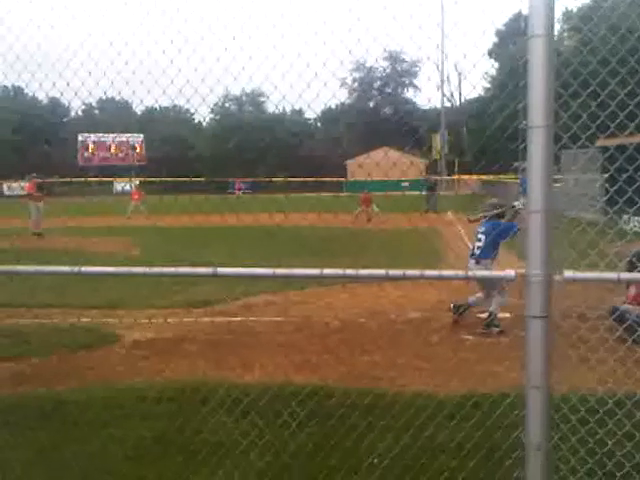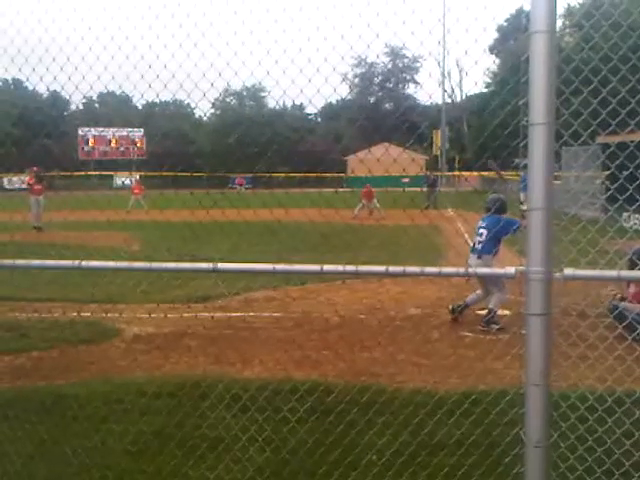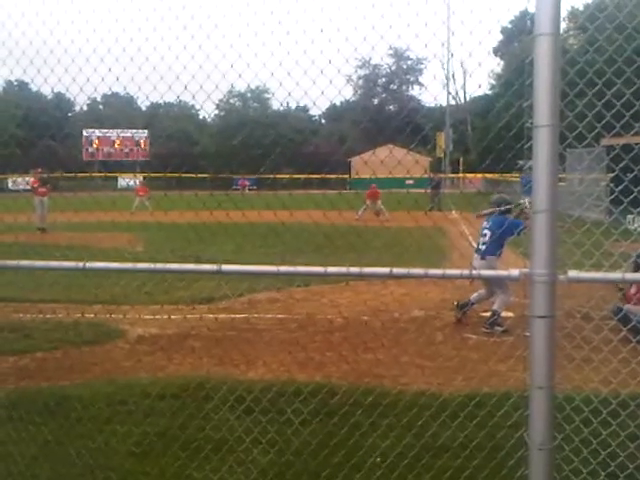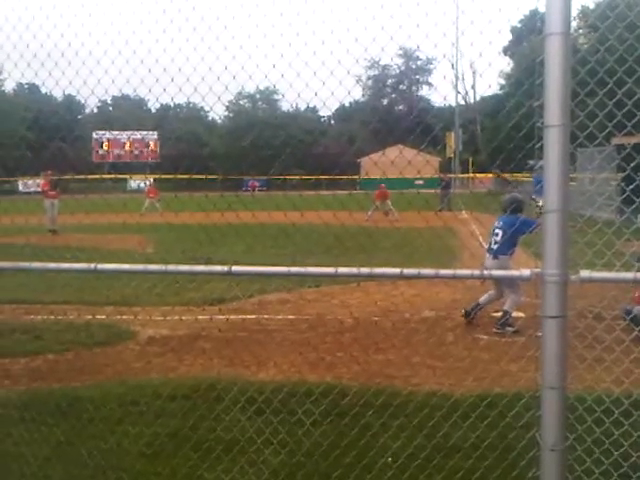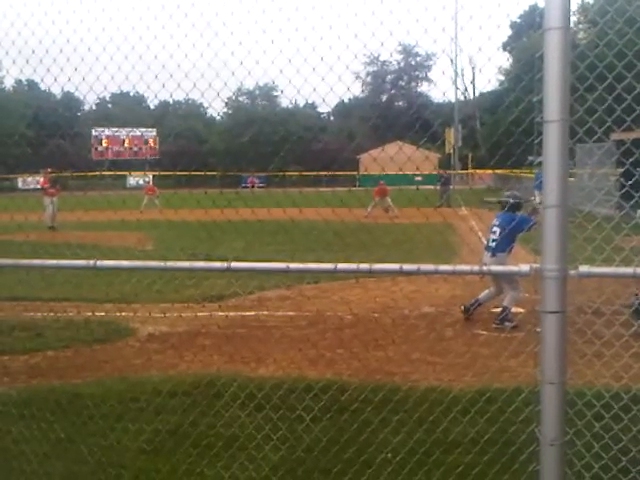
dt=0.5s
person 1, frame 1
left shoulder: (484, 224)
right shoulder: (497, 226)
left elbow: (506, 225)
right elbow: (519, 226)
left wrist: (515, 211)
left hip: (474, 264)
right hip: (483, 265)
left knee: (487, 293)
right knee: (500, 293)
left ankle: (459, 308)
right ankle: (489, 324)
person 1, frame 2
left shoulder: (484, 220)
right shoulder: (499, 221)
left elbow: (509, 224)
right elbow: (523, 224)
left hip: (474, 260)
right hip: (483, 261)
left knee: (486, 290)
right knee: (500, 290)
left ankle: (457, 309)
right ankle: (487, 321)
person 1, frame 3
left shoulder: (490, 220)
right shoulder: (504, 221)
right elbow: (527, 224)
left wrist: (521, 211)
right wrist: (527, 213)
left hip: (478, 260)
right hip: (488, 262)
left knee: (490, 290)
right knee: (504, 292)
left ankle: (462, 307)
right ankle: (491, 323)
person 1, frame 4
left shoulder: (501, 219)
right shoulder: (517, 221)
left elbow: (526, 224)
right elbow: (539, 223)
left hip: (490, 259)
right hip: (500, 261)
left knee: (498, 291)
right knee: (514, 292)
left ankle: (470, 312)
right ankle: (501, 324)
person 1, frame 5
left shoulder: (500, 216)
right shoulder: (514, 218)
left elbow: (523, 220)
right elbow: (535, 221)
left wrist: (533, 210)
right wrist: (537, 210)
left hip: (488, 257)
right hip: (498, 258)
left knee: (498, 288)
right knee: (514, 288)
left ankle: (469, 308)
right ankle: (501, 319)
